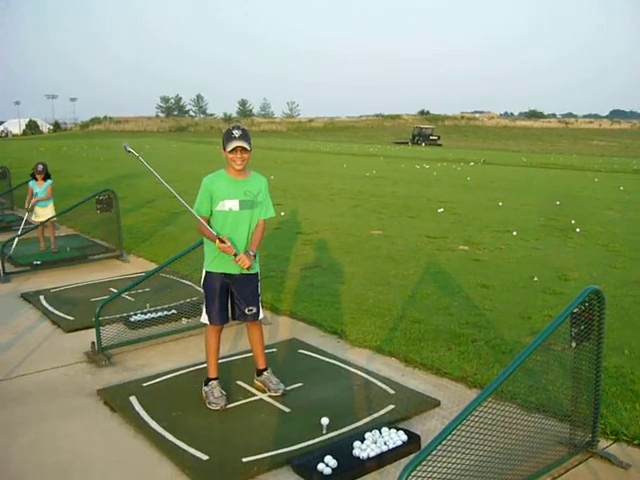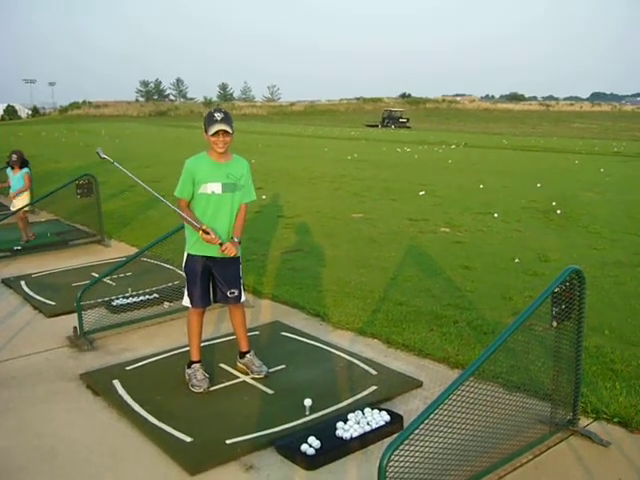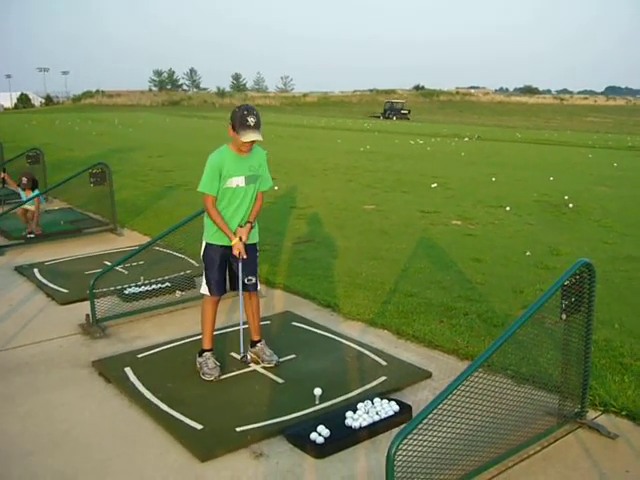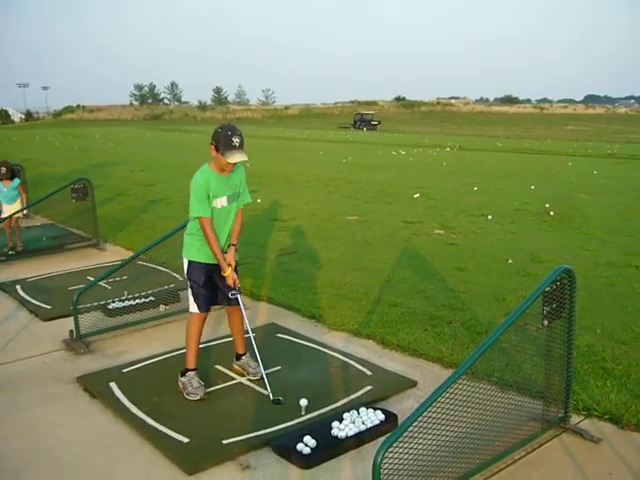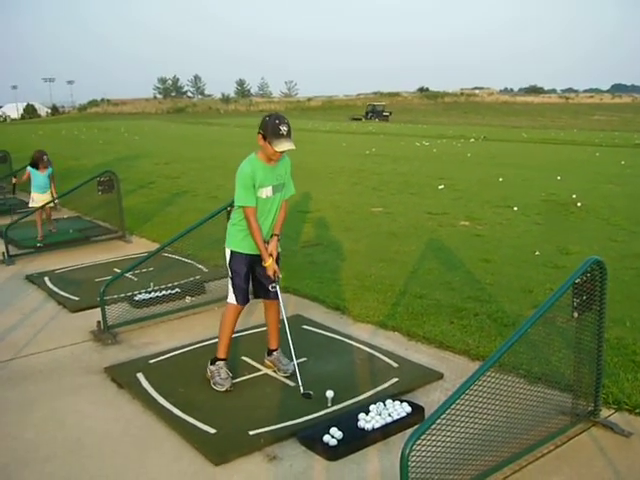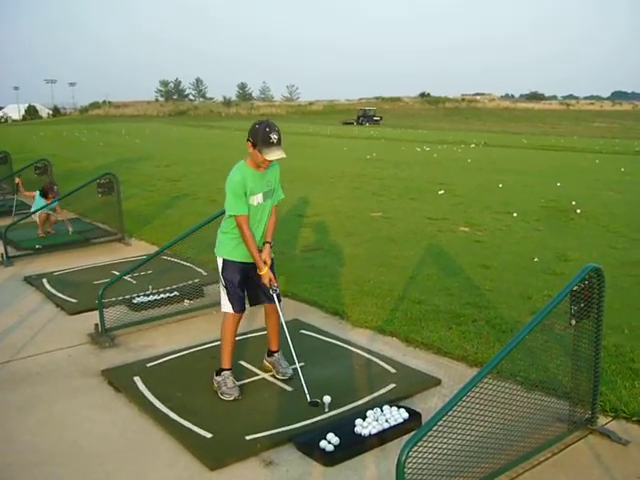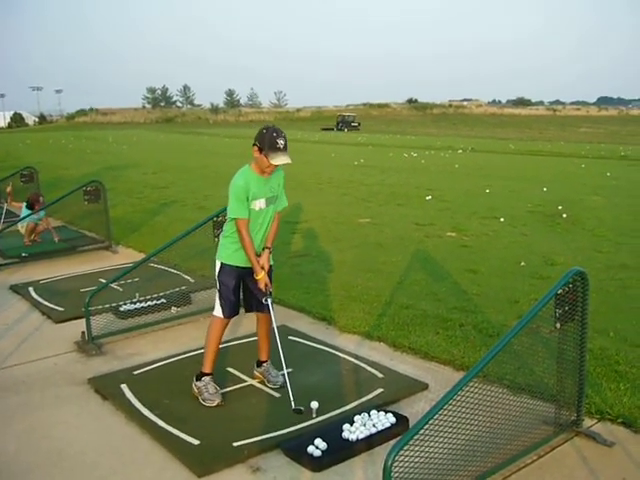
dt=0.7s
person 1, frame 1
left shoulder: (260, 183)
right shoulder: (211, 182)
left elbow: (260, 223)
right elbow: (201, 223)
left wrist: (250, 253)
right wrist: (218, 241)
left hip: (247, 266)
right hip: (216, 266)
left knee: (254, 319)
right knee: (215, 323)
left ankle: (262, 373)
right ankle: (212, 382)
person 1, frame 2
left shoulder: (242, 166)
right shoulder: (193, 165)
left elbow: (242, 207)
right elbow: (183, 206)
left wrist: (235, 240)
right wrist: (201, 230)
left hip: (228, 250)
right hip: (198, 250)
left knee: (236, 302)
right knee: (197, 306)
left ankle: (245, 355)
right ankle: (195, 365)
person 1, frame 3
left shoulder: (260, 156)
right shoulder: (217, 159)
left elbow: (260, 195)
right elbow: (209, 205)
left wrist: (248, 226)
right wrist: (232, 238)
left hip: (248, 238)
right hip: (217, 239)
left knee: (251, 291)
right knee: (213, 294)
left ankle: (256, 344)
right ankle: (205, 353)
person 1, frame 4
left shoulder: (239, 172)
right shoulder: (201, 180)
right elbow: (207, 228)
left wrist: (232, 248)
right wrist: (224, 268)
left hip: (227, 253)
right hip: (199, 255)
left knee: (234, 304)
right knee: (200, 311)
left ankle: (241, 357)
right ankle: (189, 373)
person 1, frame 5
left shoulder: (285, 163)
right shoulder: (247, 170)
right elbow: (251, 218)
left wrist: (275, 239)
right wrist: (266, 257)
left hip: (268, 244)
right hip: (242, 246)
left knee: (273, 298)
right knee: (237, 302)
left ankle: (273, 353)
right ankle: (218, 363)
person 1, frame 6
left shoulder: (274, 169)
right shoulder: (237, 178)
right elbow: (243, 227)
left wrist: (268, 247)
right wrist: (260, 265)
left hip: (261, 251)
right hip: (234, 254)
left knee: (271, 302)
right knee: (234, 311)
left ankle: (273, 354)
right ankle: (224, 373)
person 1, frame 7
left shoulder: (278, 175)
right shoulder: (241, 182)
right elbow: (243, 230)
left wrist: (267, 252)
right wrist: (257, 270)
left hip: (260, 257)
right hip: (233, 258)
left knee: (265, 311)
right knee: (223, 315)
left ankle: (263, 365)
right ankle: (204, 377)
